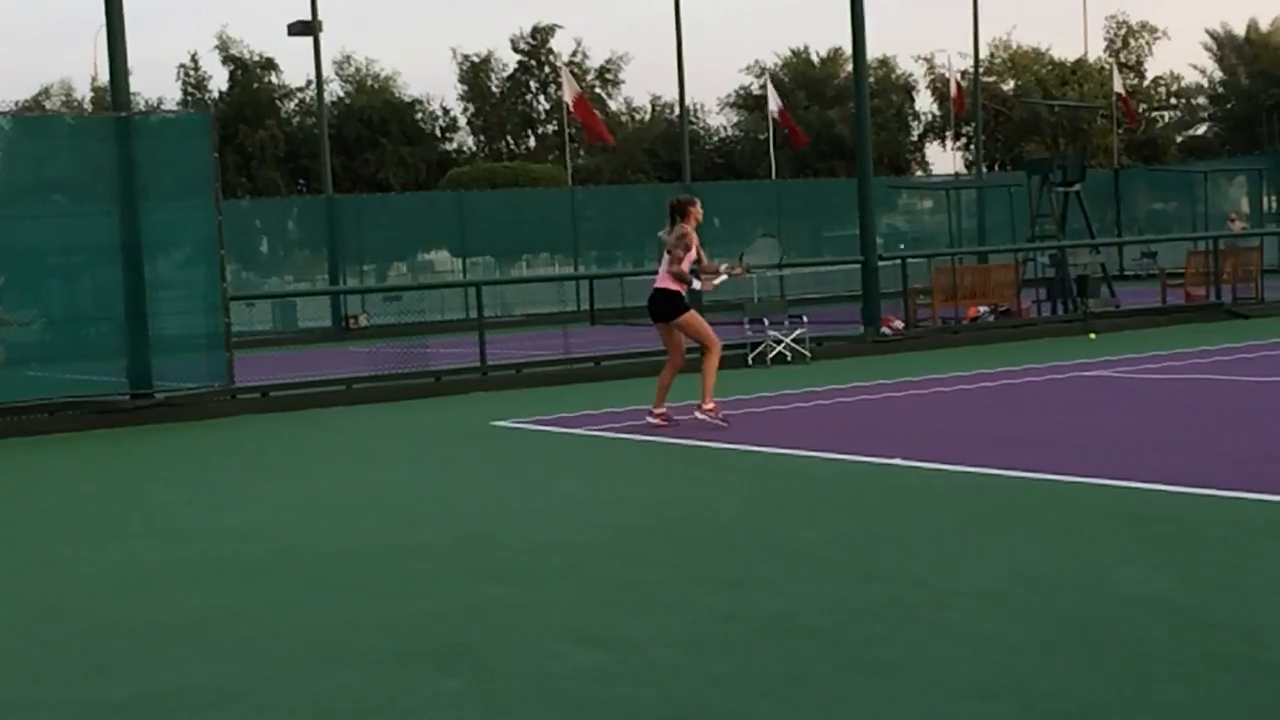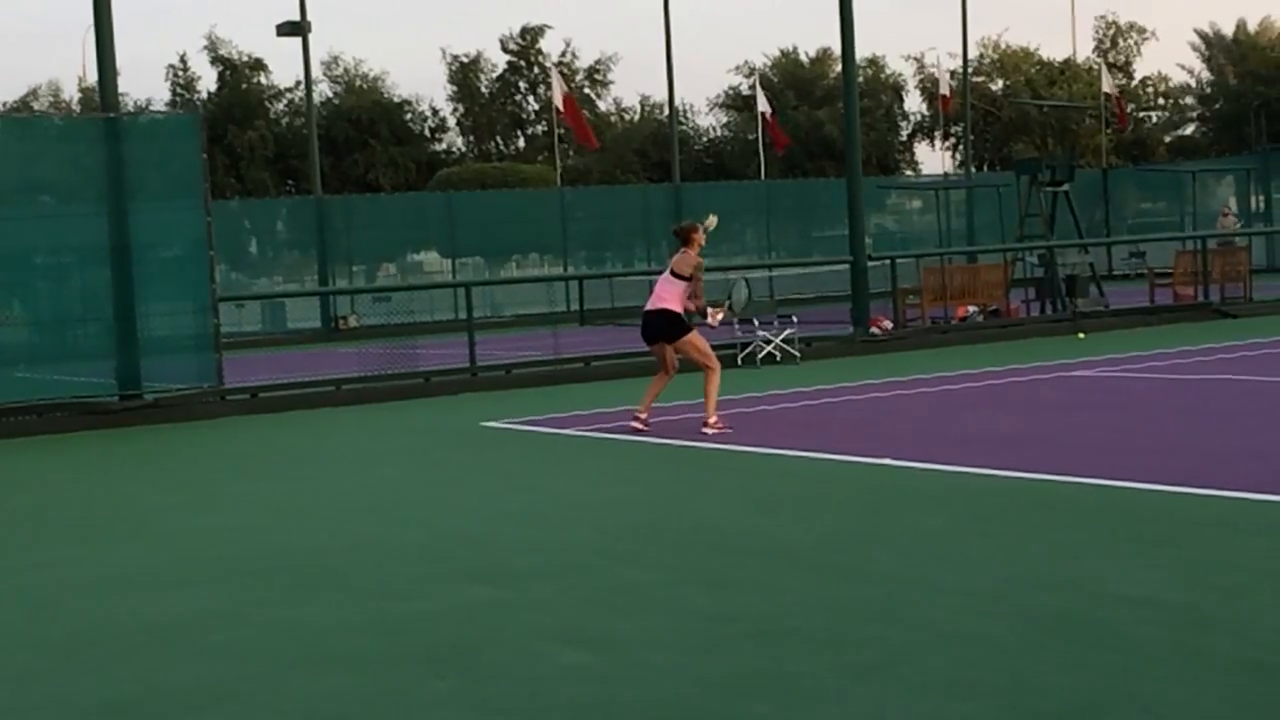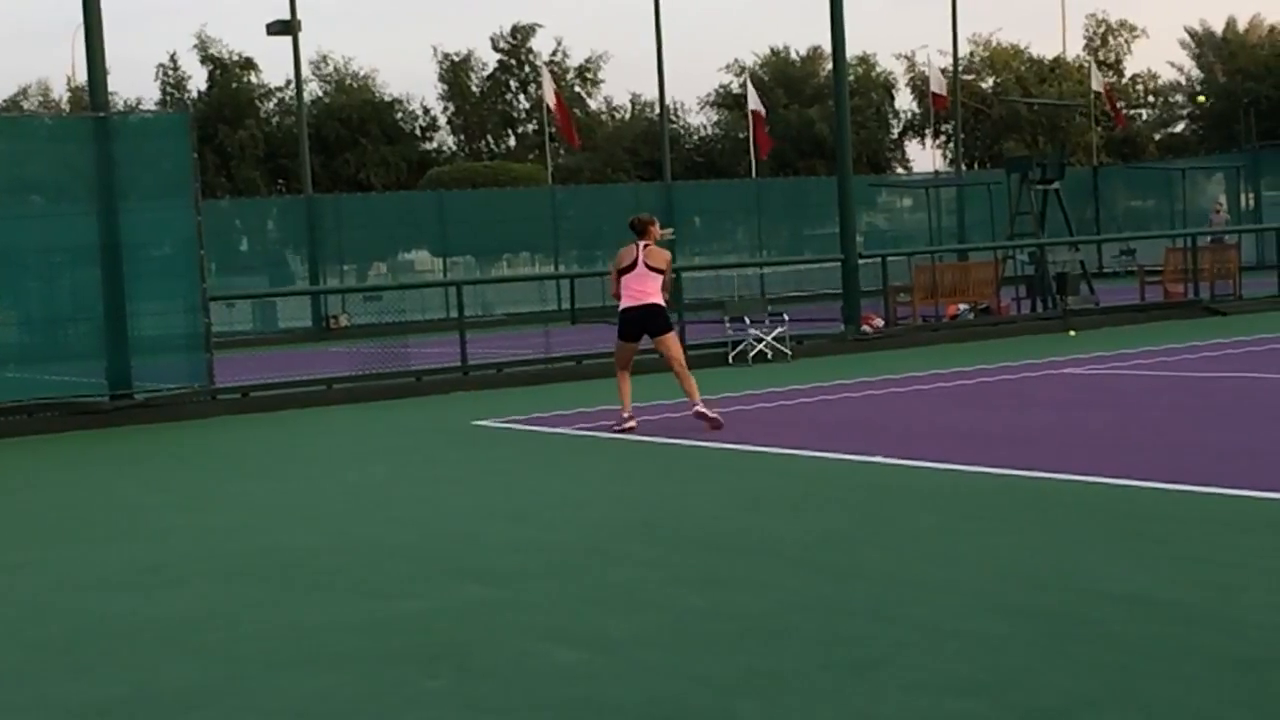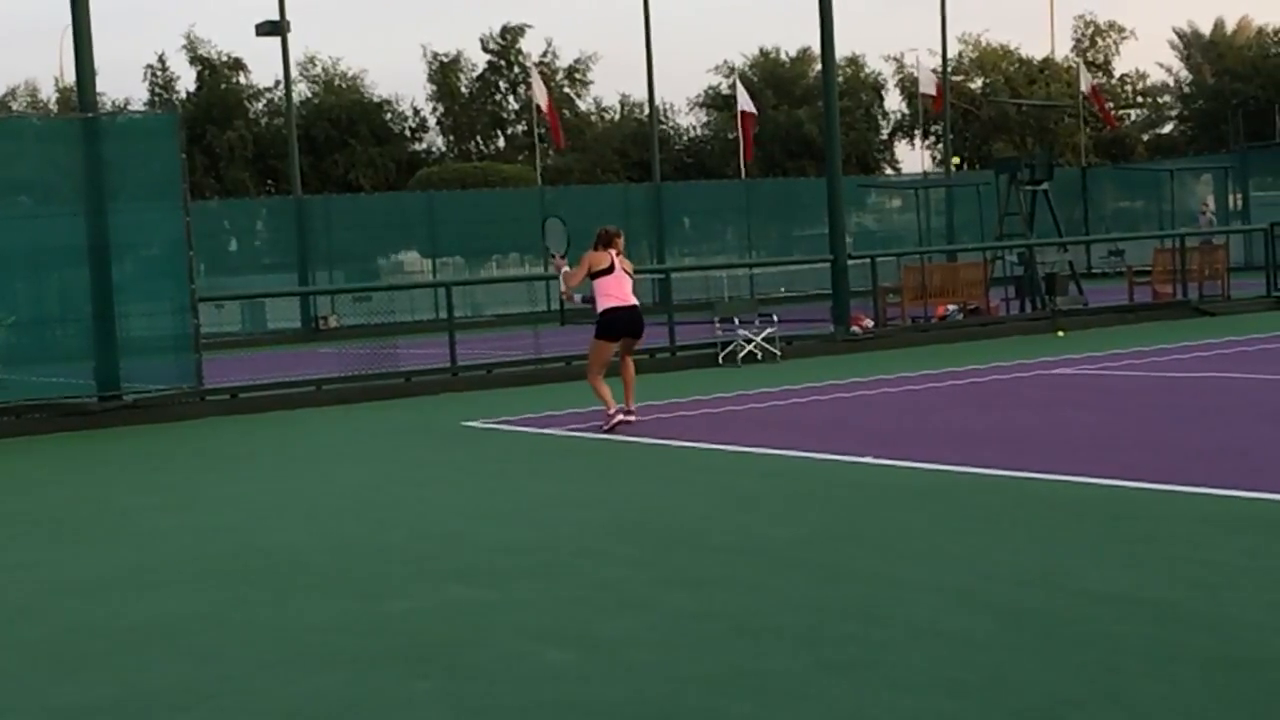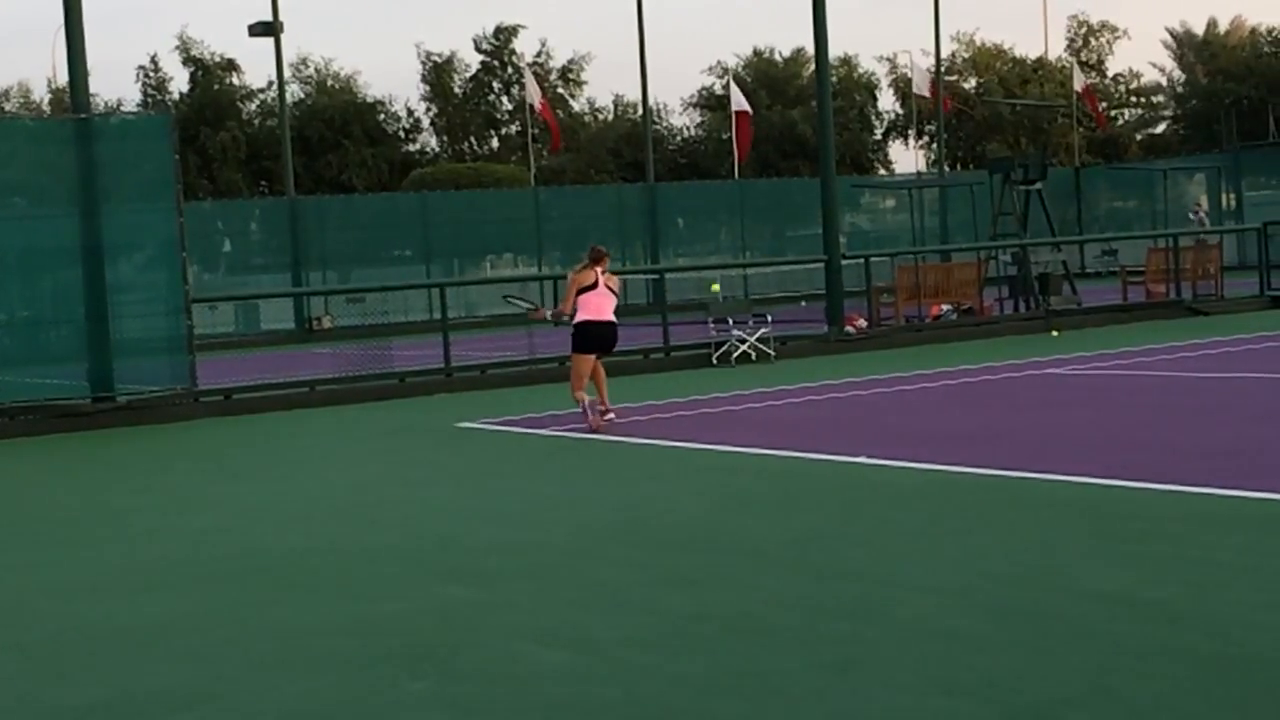
dt=1s
person 1, frame 1
left shoulder: (691, 236)
right shoulder: (684, 234)
left elbow: (703, 266)
right elbow: (674, 269)
left wrist: (726, 268)
right wrist: (697, 285)
left hip: (659, 300)
right hip: (669, 299)
left knee: (676, 358)
right knee: (713, 345)
left ankle: (657, 411)
right ankle: (707, 405)
person 1, frame 2
left shoulder: (677, 258)
right shoulder: (695, 262)
right elbow: (697, 301)
left wrist: (707, 311)
right wrist: (708, 317)
left hip: (649, 320)
right hip: (668, 320)
left knee: (668, 369)
right knee: (712, 366)
left ankle: (641, 415)
right ankle: (711, 420)
person 1, frame 3
left shoulder: (622, 253)
right shoulder: (664, 255)
left elbow: (614, 292)
left hip: (628, 316)
right hip: (655, 313)
left knee: (622, 370)
right knee: (680, 368)
left ankle: (627, 415)
right ankle: (698, 406)
person 1, frame 4
left shoulder: (592, 257)
right shoulder: (627, 264)
left elbow: (571, 283)
left wrist: (562, 268)
left hip: (611, 318)
right hip: (634, 315)
left knee: (594, 375)
right knee: (626, 357)
left ankle: (613, 410)
right ankle: (629, 408)
person 1, frame 5
left shoulder: (578, 277)
right shoulder: (614, 281)
left elbow: (566, 310)
left wrist: (548, 314)
left hip: (586, 330)
right hip: (610, 330)
left knee: (578, 391)
right knee: (593, 361)
left ankle: (585, 402)
right ankle: (605, 407)
